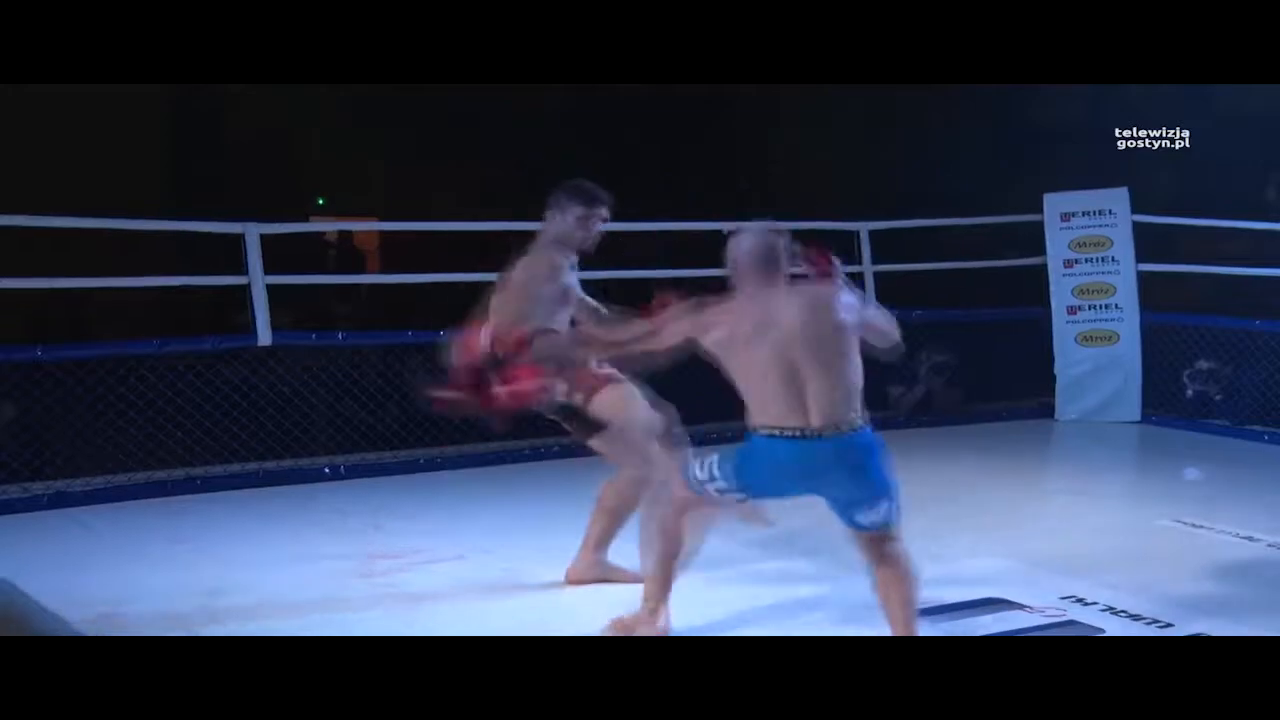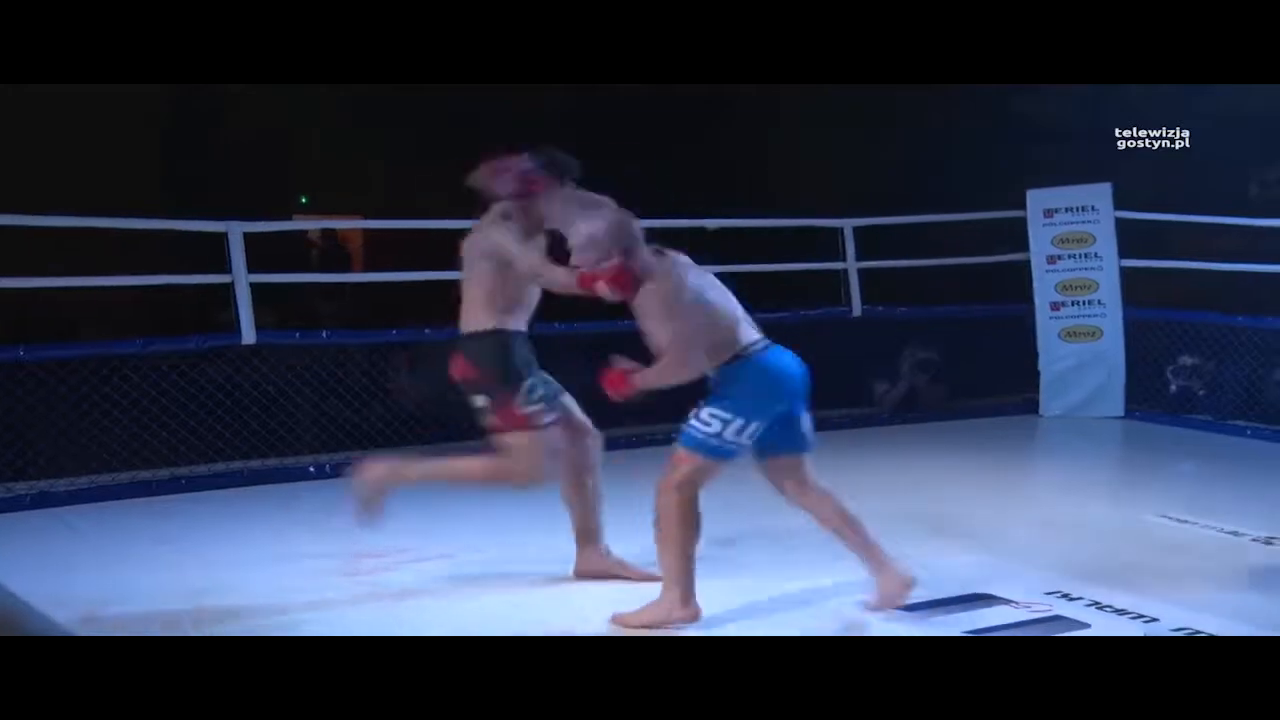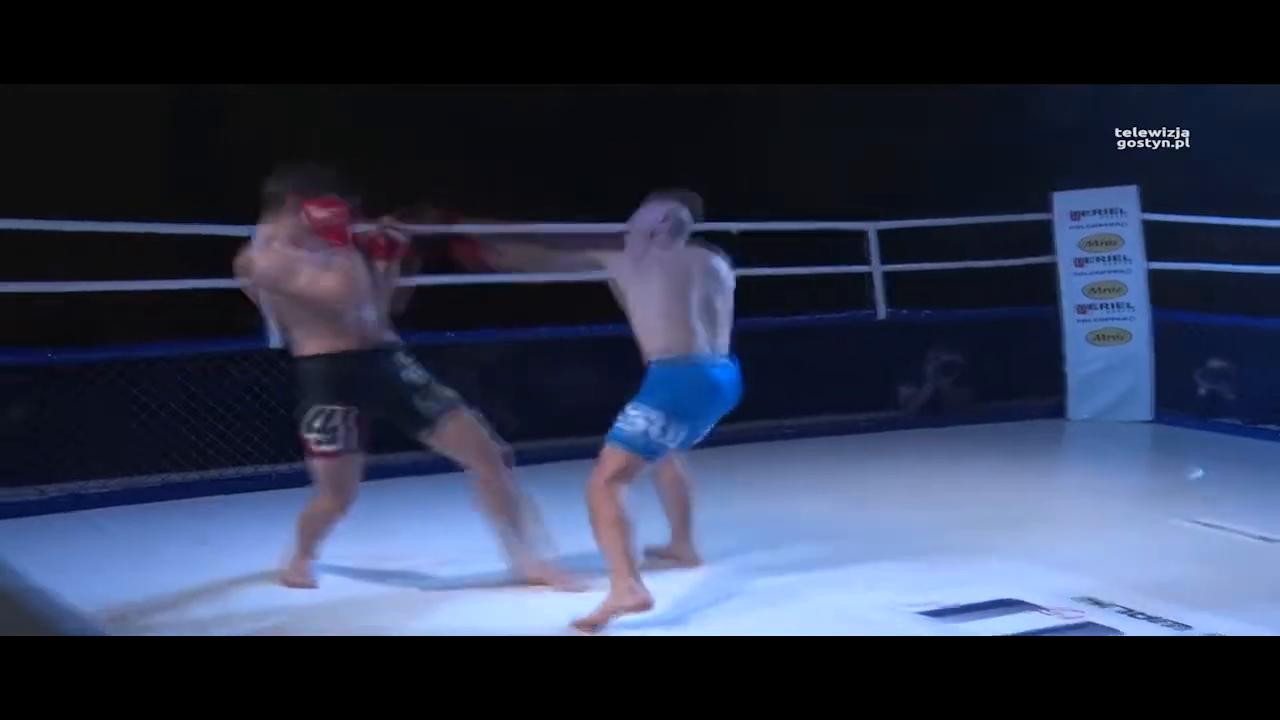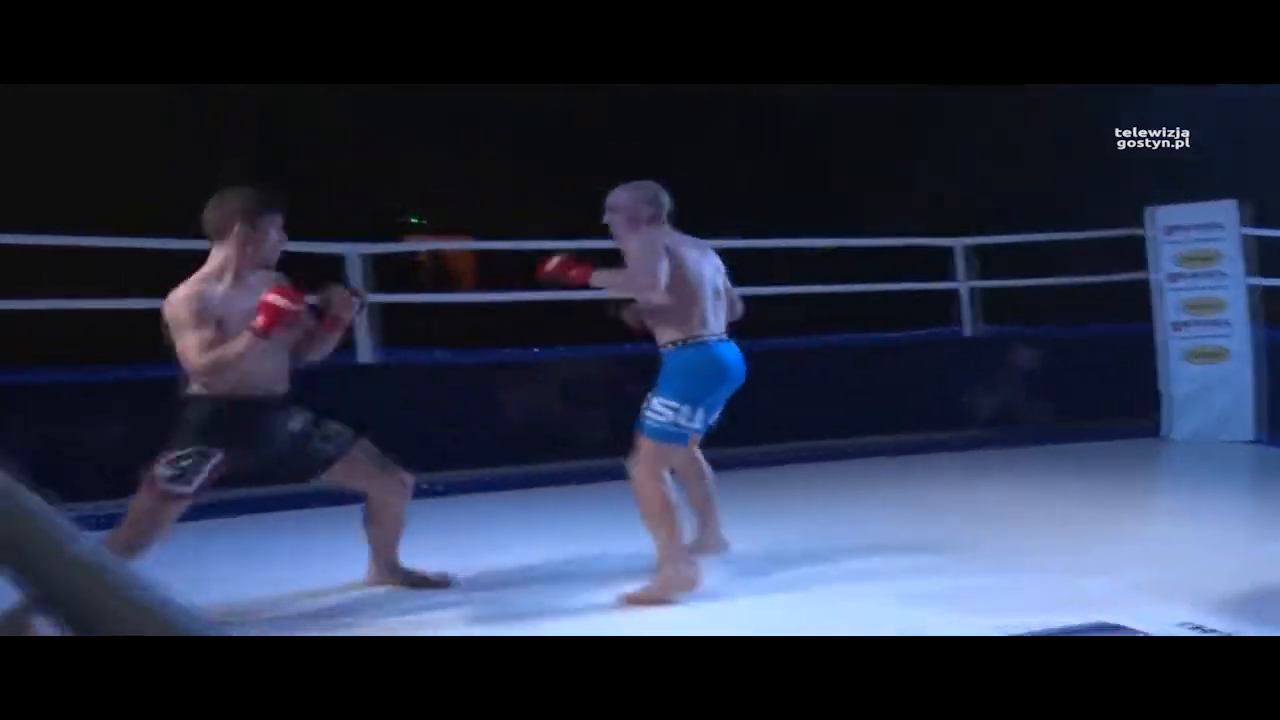
dt=0.4s
person 1, frame 1
left shoulder: (714, 318)
right shoulder: (834, 300)
left elbow: (642, 338)
right elbow: (889, 336)
left hip: (772, 455)
right hip: (849, 451)
left knee: (673, 499)
right knee: (884, 544)
left ankle: (650, 616)
right ankle: (906, 635)
person 1, frame 2
left shoulder: (661, 290)
right shoulder: (652, 261)
left elbow: (686, 367)
left wrist: (632, 379)
left hip: (751, 380)
right hip: (781, 368)
left knee: (676, 485)
right knee: (796, 484)
left ankle: (677, 601)
right ankle: (885, 571)
person 1, frame 3
left shoulder: (632, 258)
right shoulder: (717, 265)
left elbow: (554, 255)
left wrist: (487, 249)
left hip: (677, 383)
right hip: (724, 379)
left knee: (603, 485)
right knee: (667, 456)
left ankle: (626, 589)
right ankle: (682, 545)
person 1, frame 4
left shoulder: (645, 242)
right shoulder: (702, 251)
left elbow: (651, 284)
right elbow: (732, 308)
left wrist: (579, 274)
left hip: (690, 365)
right hip: (720, 358)
left knee: (645, 471)
right knee: (682, 450)
left ankle: (676, 571)
right ankle: (709, 533)
person 2, frame 1
left shoulder: (557, 265)
right shoulder: (546, 257)
left elbow: (608, 325)
left hip: (546, 364)
right hip: (539, 363)
left knee: (637, 464)
right knee: (645, 417)
left ankle: (590, 560)
person 2, frame 2
left shoulder: (516, 229)
right shoulder: (500, 233)
left hip: (504, 353)
right hip: (493, 356)
left knee: (586, 441)
right knee: (535, 467)
left ankle: (592, 554)
right ankle: (391, 473)
person 2, frame 3
left shoulder: (326, 245)
right shoulder: (262, 260)
left elbow: (379, 297)
right elbow: (345, 293)
left wrist: (386, 257)
right wrist: (338, 239)
left hip: (390, 364)
right hip: (331, 376)
left knee: (486, 455)
right knee: (336, 498)
left ankle: (527, 559)
right ankle: (301, 556)
person 2, frame 4
left shoulder: (273, 286)
right shoulder: (189, 301)
left elbow: (309, 352)
right elbow: (209, 374)
left wrist: (335, 319)
right wrist: (262, 328)
left hip: (279, 416)
right hip: (213, 423)
left knee: (394, 485)
right knee: (134, 538)
left ankle: (385, 568)
